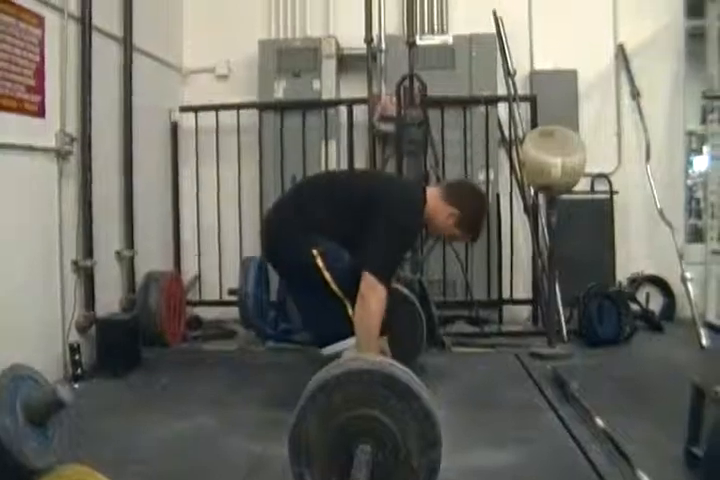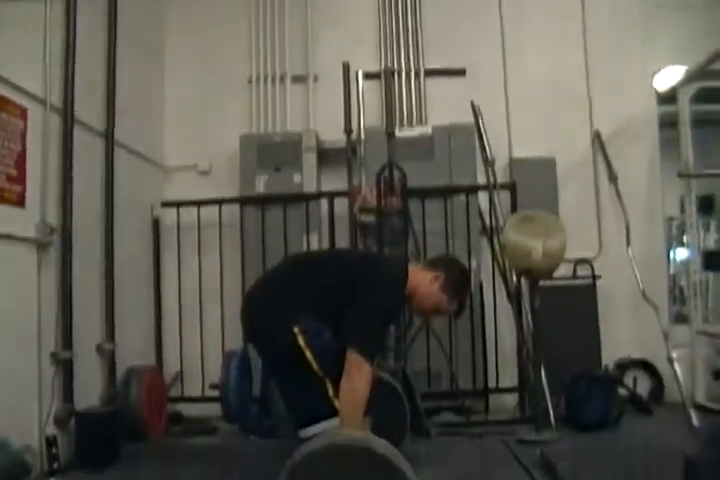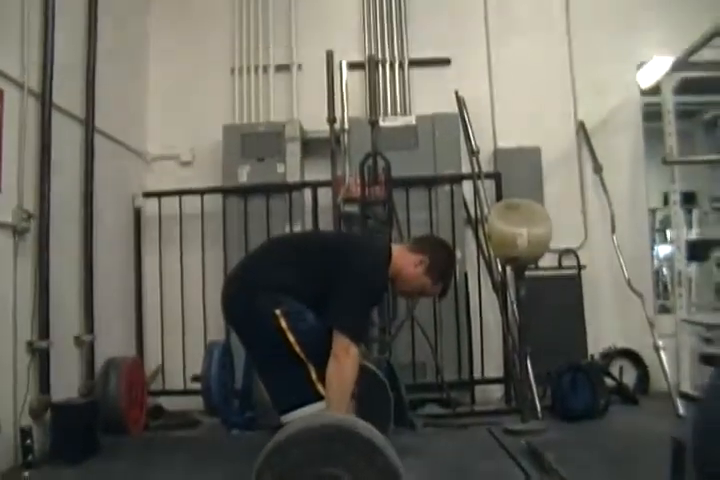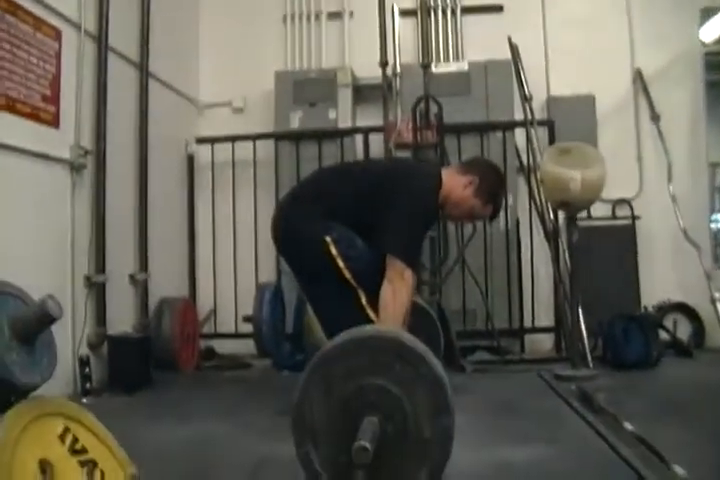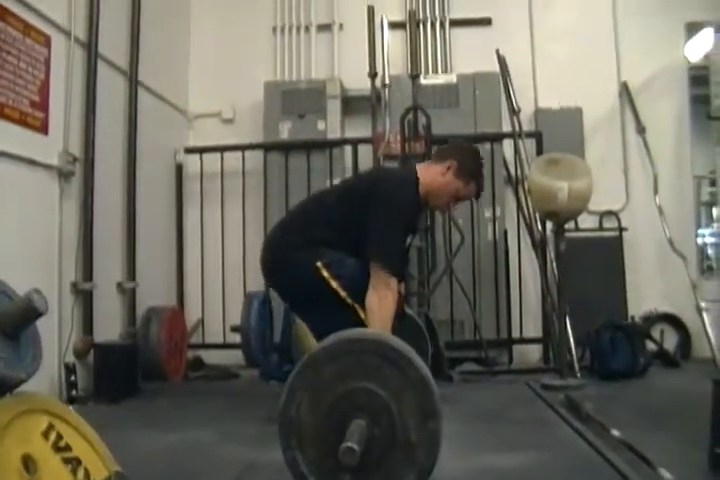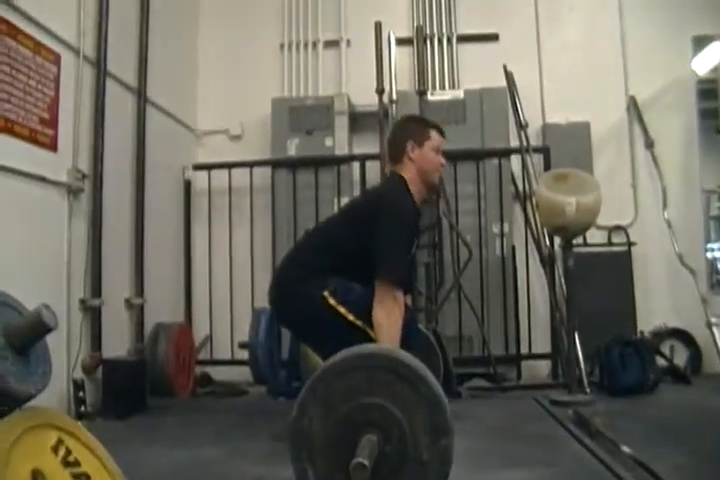
dt=0.7s
person 1, frame 1
left shoulder: (406, 200)
right shoulder: (402, 212)
left elbow: (374, 283)
right elbow: (371, 292)
left wrist: (376, 339)
left hip: (293, 227)
right hip: (294, 231)
right knee: (356, 330)
person 1, frame 2
left shoulder: (388, 279)
right shoulder: (384, 288)
left elbow: (358, 363)
right elbow: (357, 369)
left hip: (275, 307)
right hip: (275, 310)
right knee: (332, 412)
person 1, frame 3
left shoulder: (372, 259)
right shoulder: (368, 268)
left elbow: (343, 347)
right elbow: (344, 351)
left hip: (253, 292)
right hip: (255, 293)
right knee: (315, 396)
person 1, frame 4
left shoulder: (422, 186)
right shoulder: (418, 191)
left elbow: (404, 271)
right elbow: (397, 276)
left wrist: (398, 331)
left hip: (304, 221)
right hip: (306, 222)
right knee: (366, 324)
person 1, frame 5
left shoulder: (403, 192)
right shoulder: (398, 194)
left elbow: (390, 281)
right elbow: (381, 285)
left hip: (292, 252)
right hip: (297, 252)
person 1, frame 6
left shoulder: (397, 201)
right shoulder: (395, 205)
left elbow: (397, 292)
right elbow: (387, 297)
left hip: (299, 288)
right hip: (305, 287)
right knee: (399, 333)
